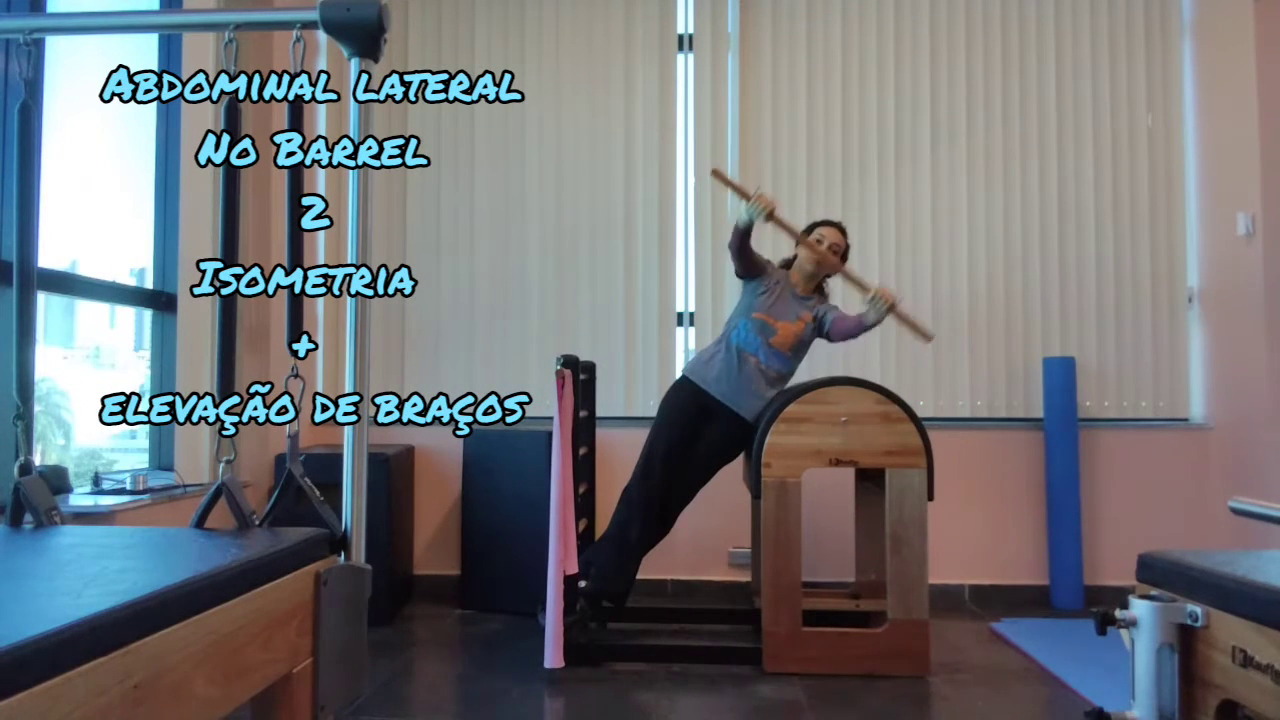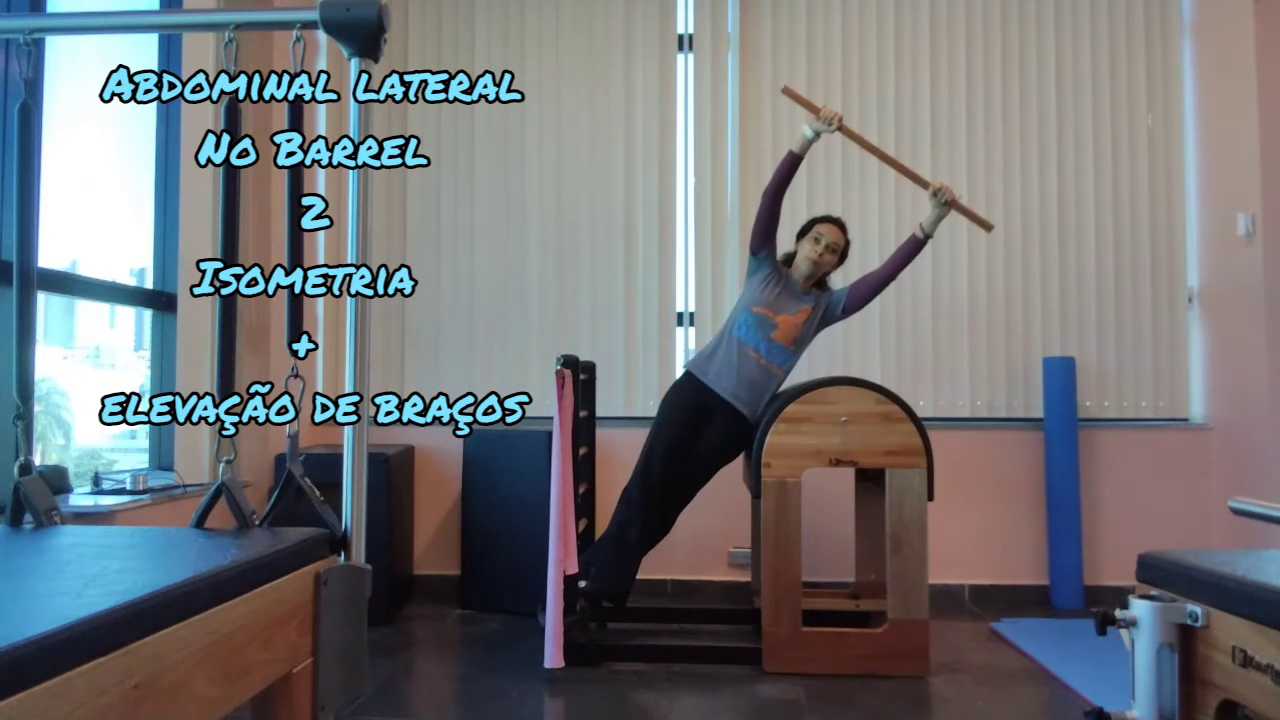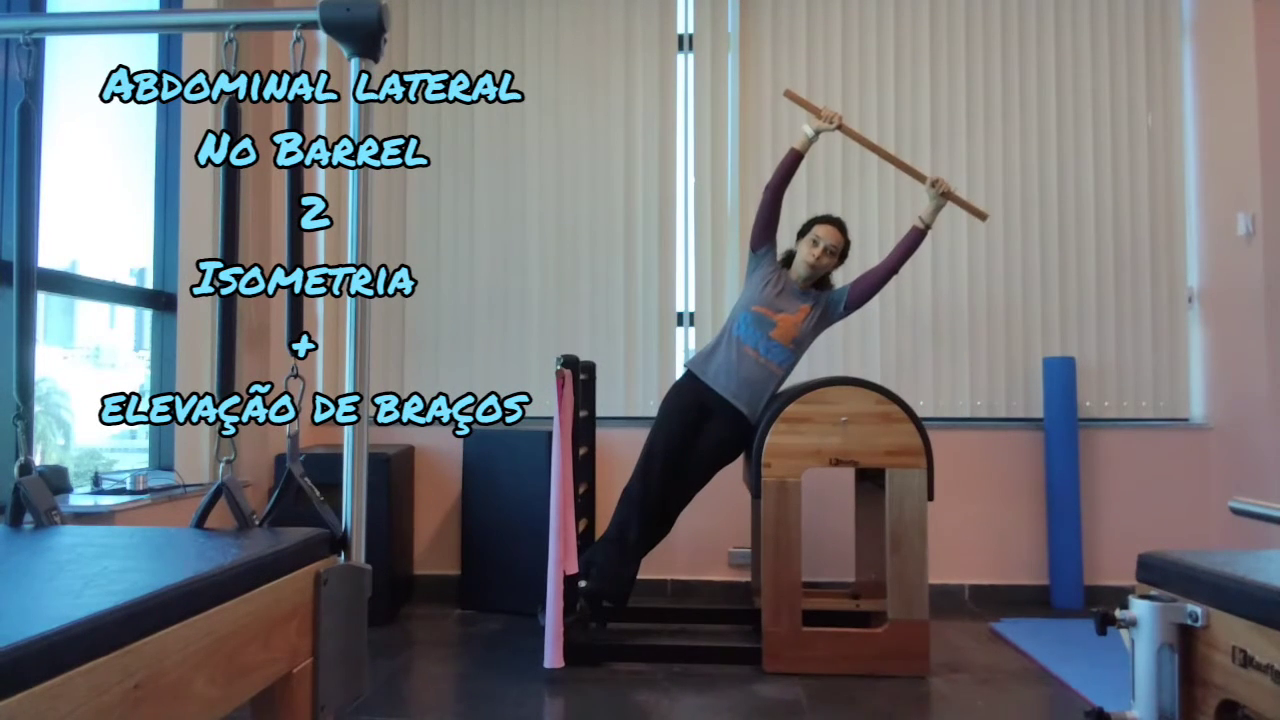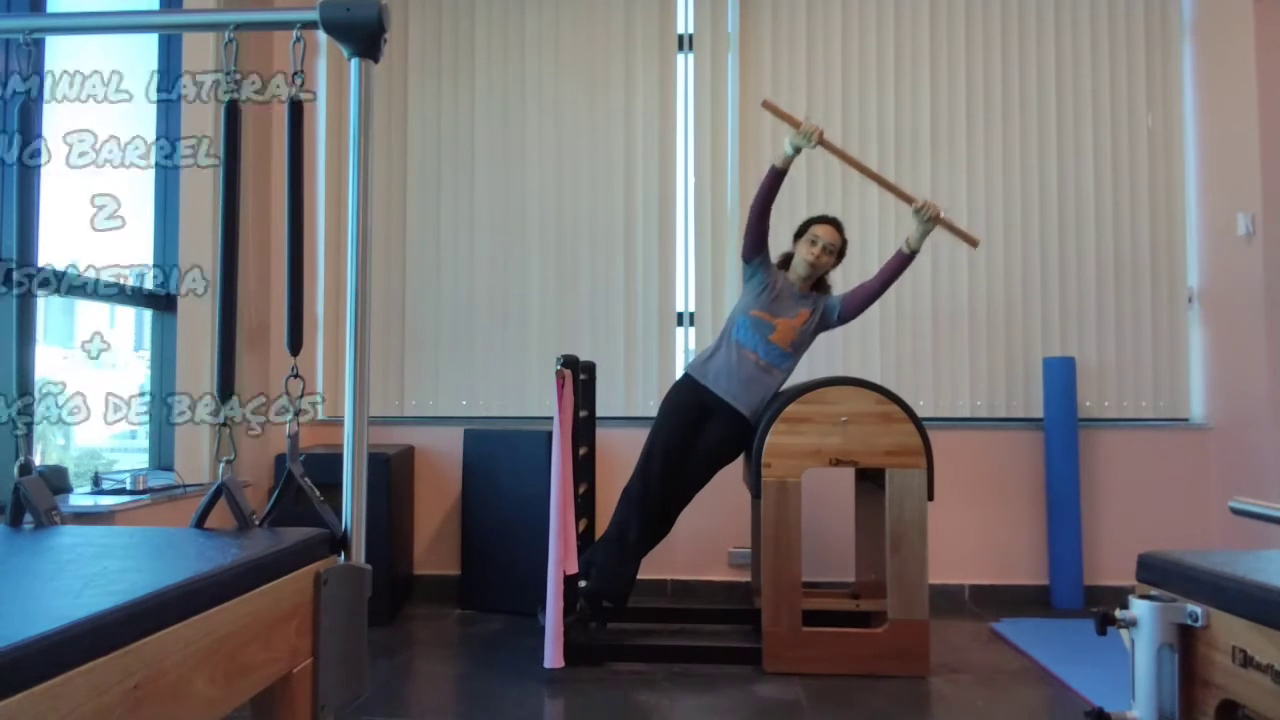
dt=0.5s
person 1, frame 1
left shoulder: (821, 313)
right shoulder: (762, 277)
left elbow: (847, 329)
right elbow: (737, 249)
left wrist: (874, 314)
right wrist: (748, 219)
left hip: (741, 416)
right hip: (698, 387)
left knee: (671, 499)
right knee: (648, 483)
left ankle: (601, 588)
right ankle: (593, 579)
person 1, frame 2
left shoulder: (825, 306)
right shoulder: (765, 269)
left elbow: (885, 275)
right elbow: (770, 199)
left wrist: (930, 223)
right wrist: (808, 138)
left hip: (739, 415)
right hip: (698, 384)
left knee: (671, 499)
right knee: (649, 482)
left ankle: (602, 587)
right ankle: (591, 578)
person 1, frame 3
left shoulder: (827, 306)
right shoulder: (765, 268)
left elbow: (887, 268)
right elbow: (771, 195)
left wrist: (929, 214)
right wrist: (809, 136)
left hip: (740, 415)
right hip: (699, 385)
left knee: (670, 498)
right knee: (648, 483)
left ankle: (601, 585)
right ankle: (593, 578)
person 1, frame 4
left shoulder: (824, 309)
right shoulder: (761, 275)
left elbow: (877, 286)
right elbow: (758, 213)
left wrist: (916, 238)
right wrist: (790, 152)
left hip: (739, 416)
right hip: (698, 386)
left knee: (670, 499)
right knee: (648, 482)
left ankle: (601, 586)
right ankle: (591, 578)
